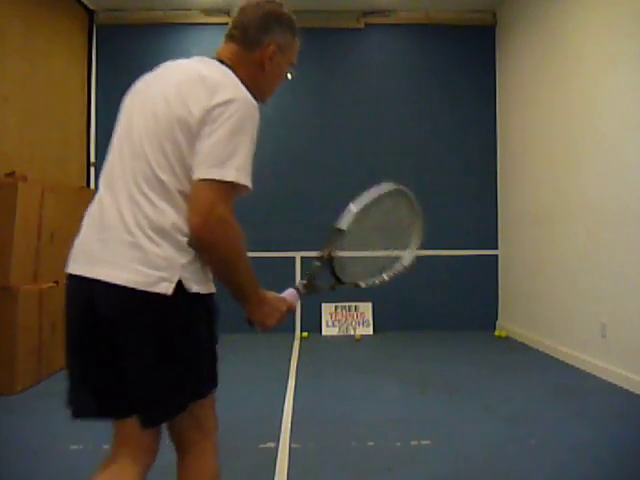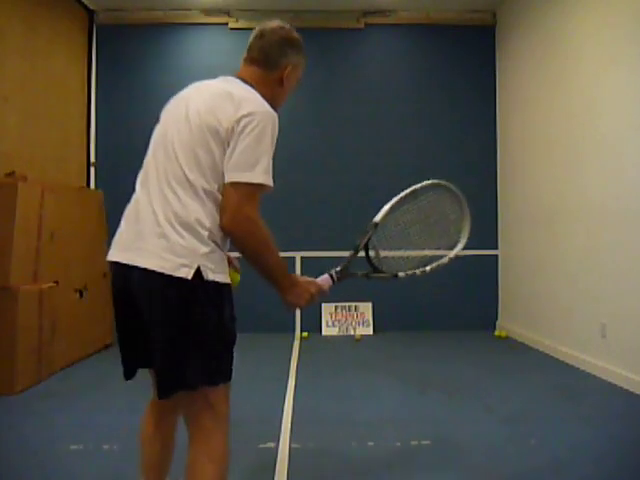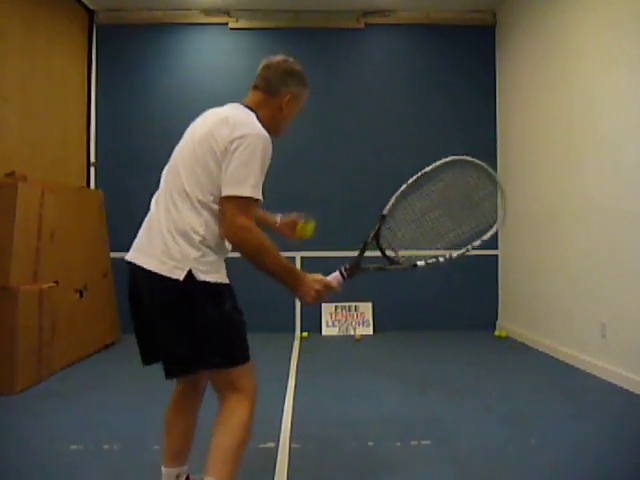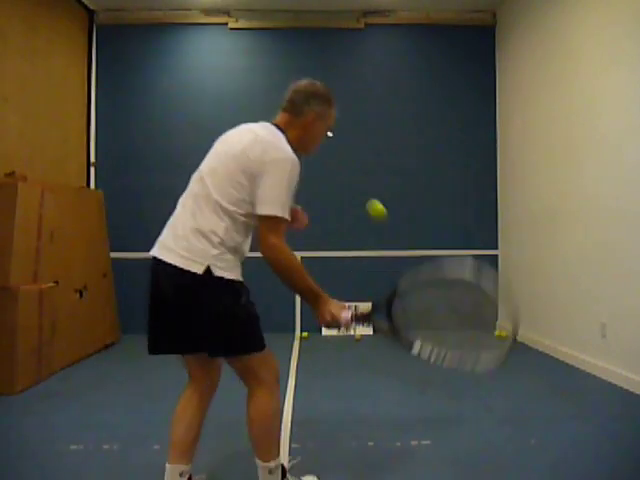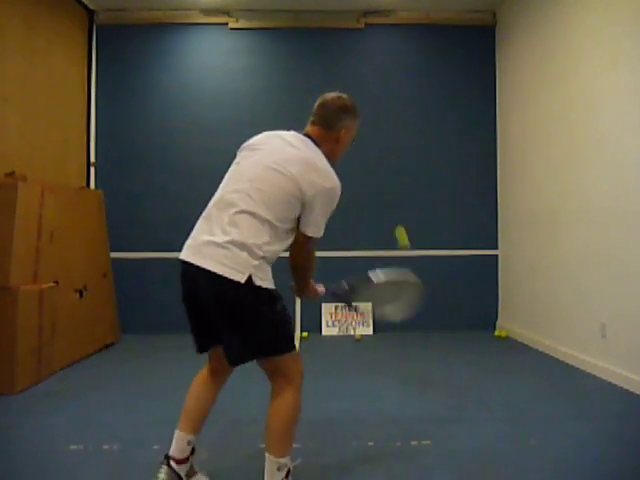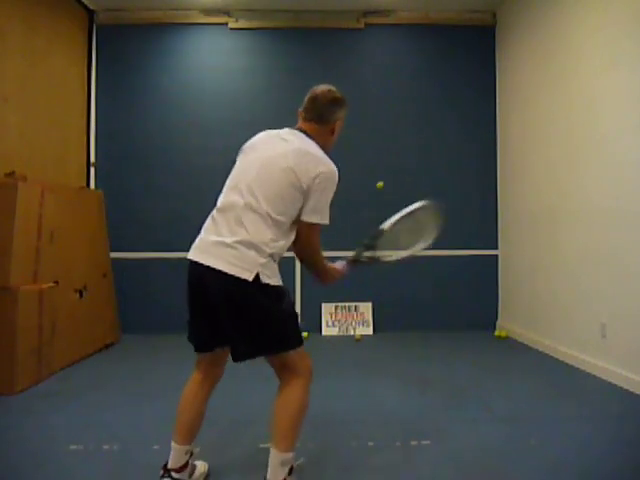
dt=0.3s
person 1, frame 1
left shoulder: (158, 77)
right shoulder: (234, 100)
right elbow: (208, 221)
right wrist: (253, 299)
left hip: (91, 272)
right hip: (157, 286)
right knee: (196, 436)
person 1, frame 2
left shoulder: (189, 95)
right shoulder: (256, 112)
right elbow: (237, 218)
right wrist: (287, 283)
left hip: (131, 260)
right hip: (182, 273)
left knee: (169, 396)
right knee: (208, 420)
person 1, frame 3
left shoulder: (216, 118)
right shoulder: (252, 135)
right elbow: (237, 229)
left wrist: (270, 221)
right wrist: (298, 281)
left hip: (147, 265)
right hip: (186, 275)
left knee: (190, 385)
right knee: (239, 393)
person 1, frame 4
left shoulder: (244, 132)
right shoulder: (281, 157)
right elbow: (271, 246)
left wrist: (277, 209)
right wrist: (318, 301)
left hip: (169, 262)
right hip: (205, 271)
left knee: (202, 379)
right knee: (263, 378)
person 1, frame 5
left shoulder: (262, 139)
right shoulder: (326, 181)
right elbow: (301, 253)
right wrist: (305, 287)
left hip: (195, 261)
right hip: (239, 277)
left knee: (217, 365)
right knee: (288, 376)
person 1, frame 6
left shoulder: (261, 139)
right shoulder: (323, 169)
right elbow: (305, 245)
right wrist: (325, 272)
left hip: (203, 261)
right hip: (247, 275)
left knee: (207, 369)
right knee: (297, 372)
